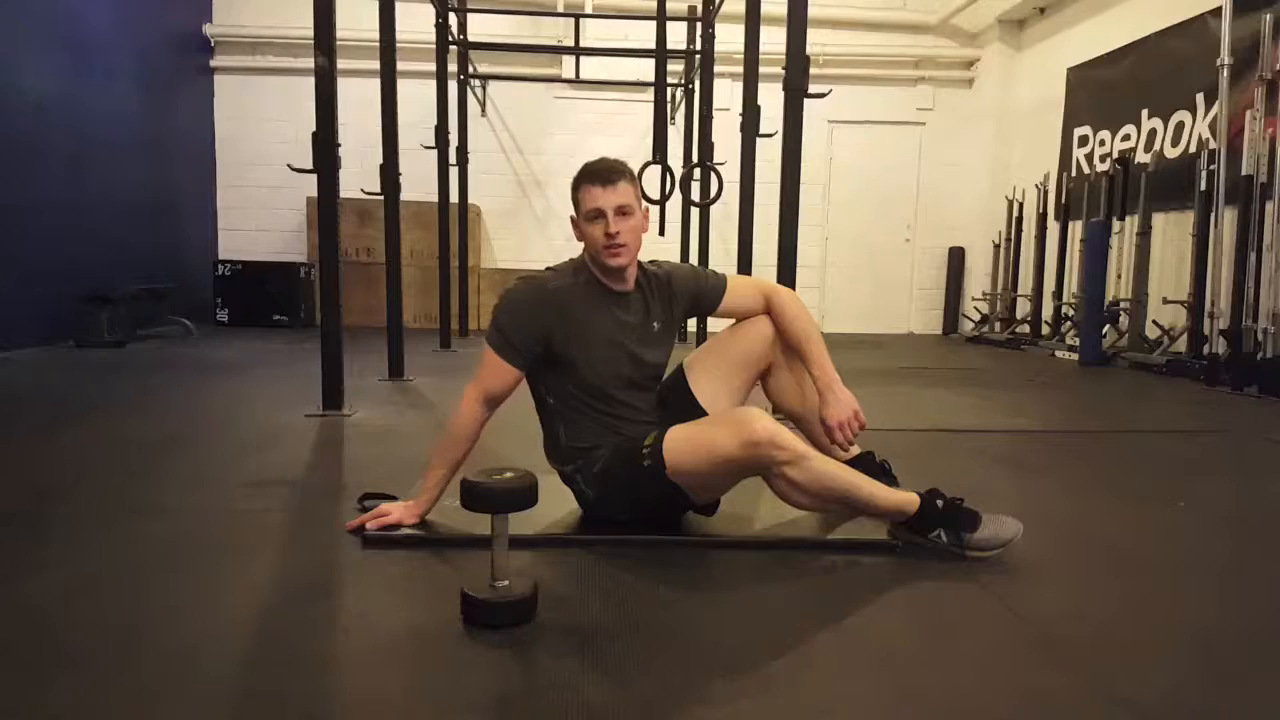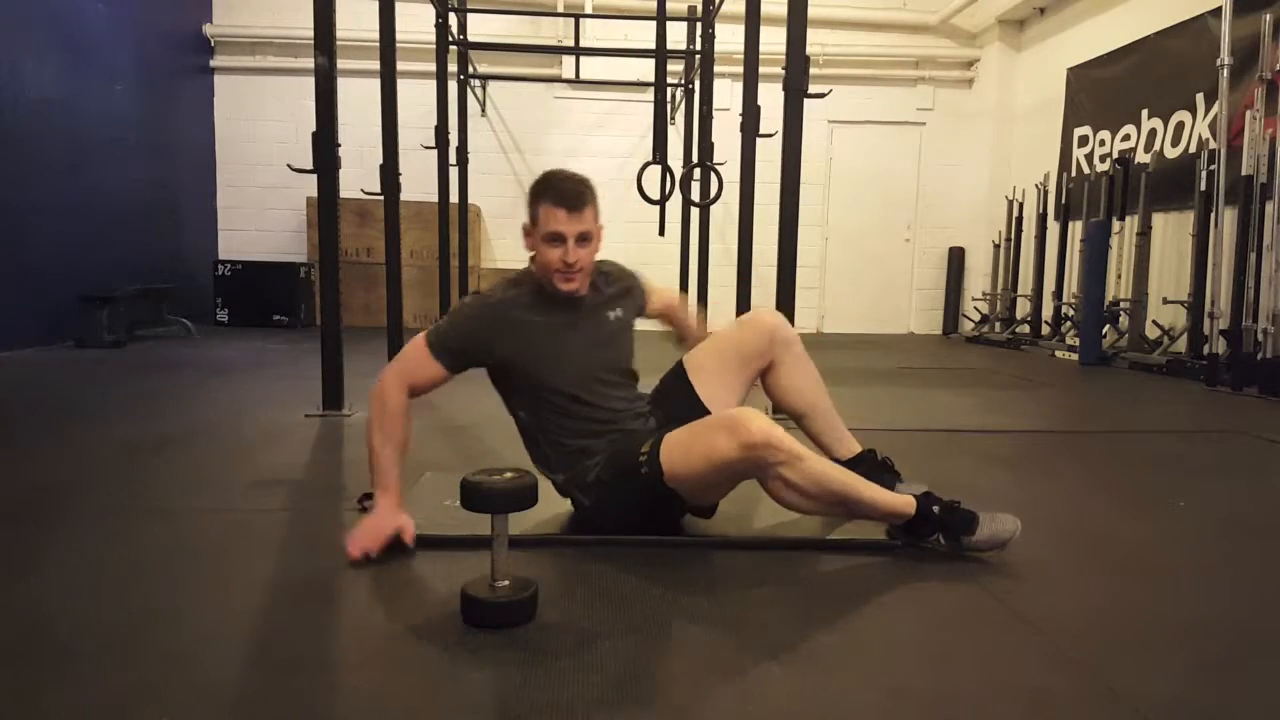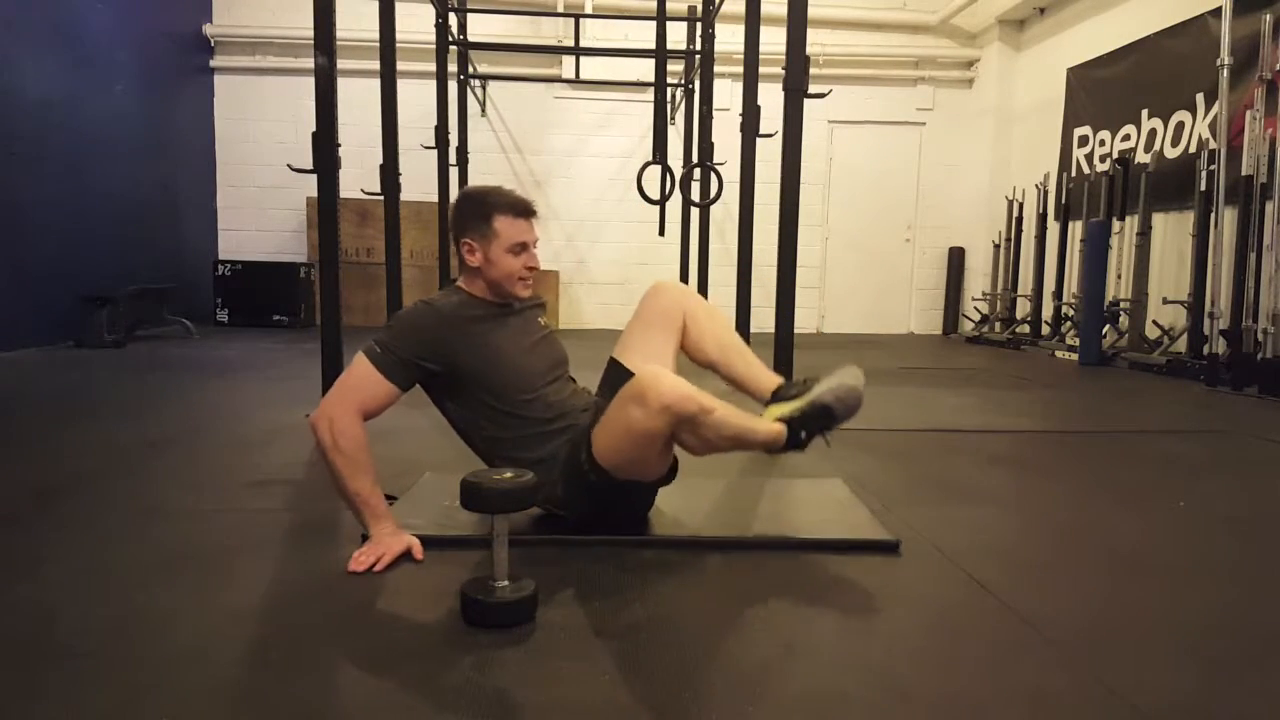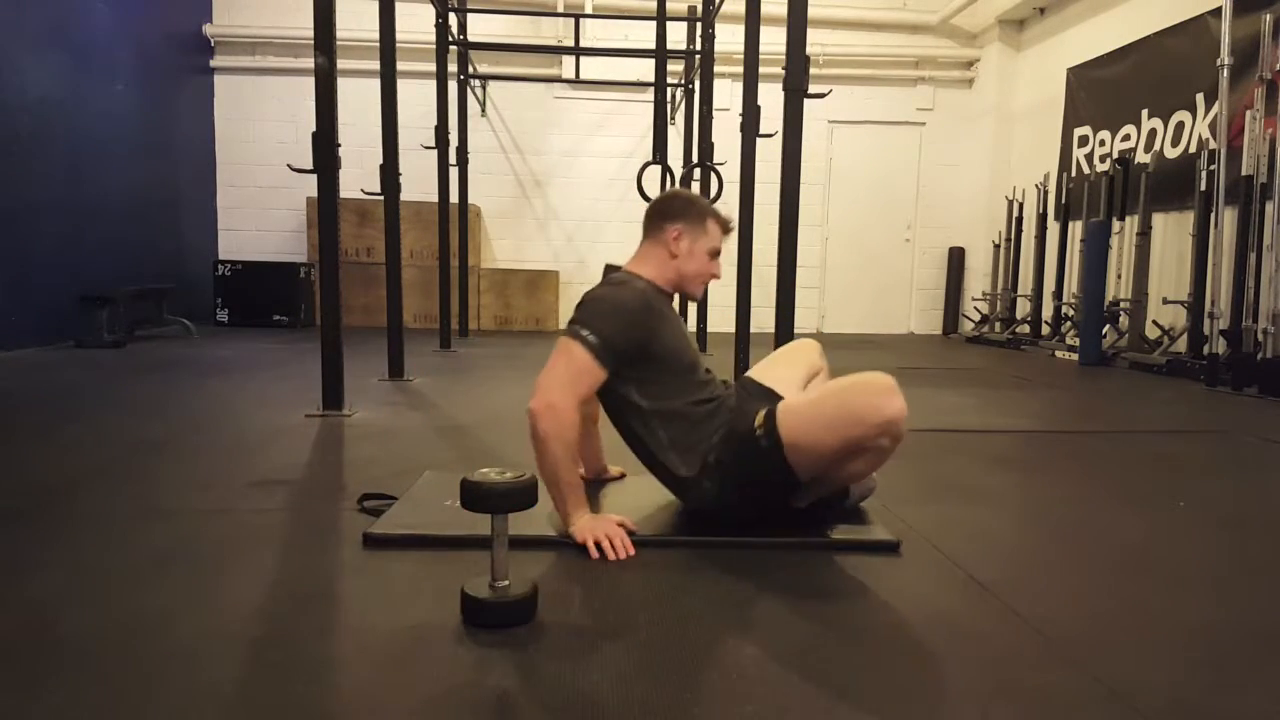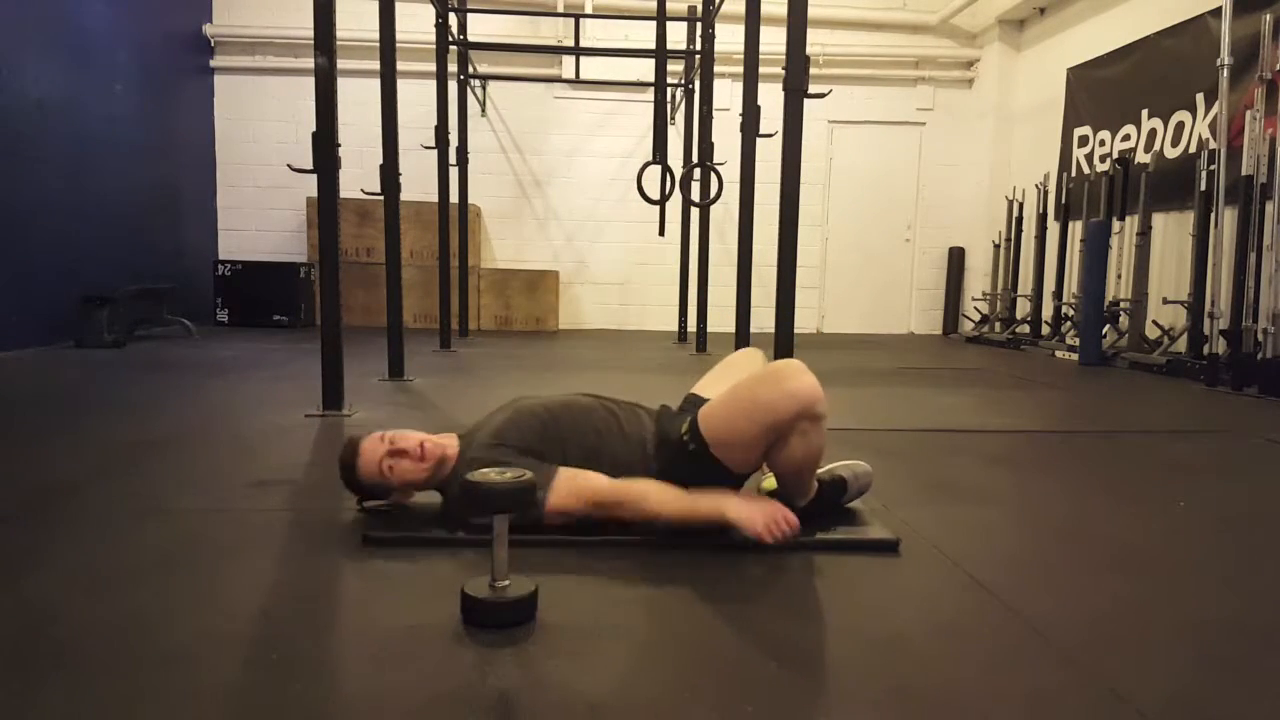
dt=1s
person 1, frame 1
left shoulder: (669, 284)
right shoulder: (540, 301)
left elbow: (777, 297)
right elbow: (481, 400)
left wrist: (832, 388)
right wrist: (422, 502)
left hip: (661, 437)
right hip: (611, 480)
left knee: (769, 332)
right knee: (757, 433)
left ankle: (859, 466)
right ankle: (921, 516)
person 1, frame 2
left shoulder: (608, 280)
right shoulder: (495, 316)
left elbow: (669, 306)
right elbow: (393, 384)
left wrist: (719, 351)
right wrist: (387, 503)
left hip: (653, 426)
right hip: (612, 486)
left knee: (766, 329)
right knee: (752, 435)
left ankle: (860, 466)
right ankle: (918, 517)
person 1, frame 3
left shoulder: (522, 301)
right shoulder: (433, 325)
right elbow: (334, 415)
right wrist: (382, 528)
left hip: (599, 430)
right hip: (576, 484)
left knee: (671, 298)
right knee: (657, 390)
left ankle: (783, 399)
right ankle: (784, 433)
person 1, frame 4
left shoulder: (644, 298)
right shoulder: (621, 304)
left elbow: (583, 393)
right elbow: (549, 405)
left wrist: (594, 468)
right wrist: (578, 518)
right hip: (725, 470)
left knee: (807, 352)
right knee: (882, 401)
right ankle: (805, 495)
person 1, frame 5
left shoulder: (478, 442)
right shoulder: (479, 477)
right elbow: (600, 495)
right wrist: (723, 505)
left hip: (665, 434)
right hip: (676, 469)
left knee: (753, 361)
right knee: (796, 388)
left ankle: (791, 482)
right ankle: (804, 499)
